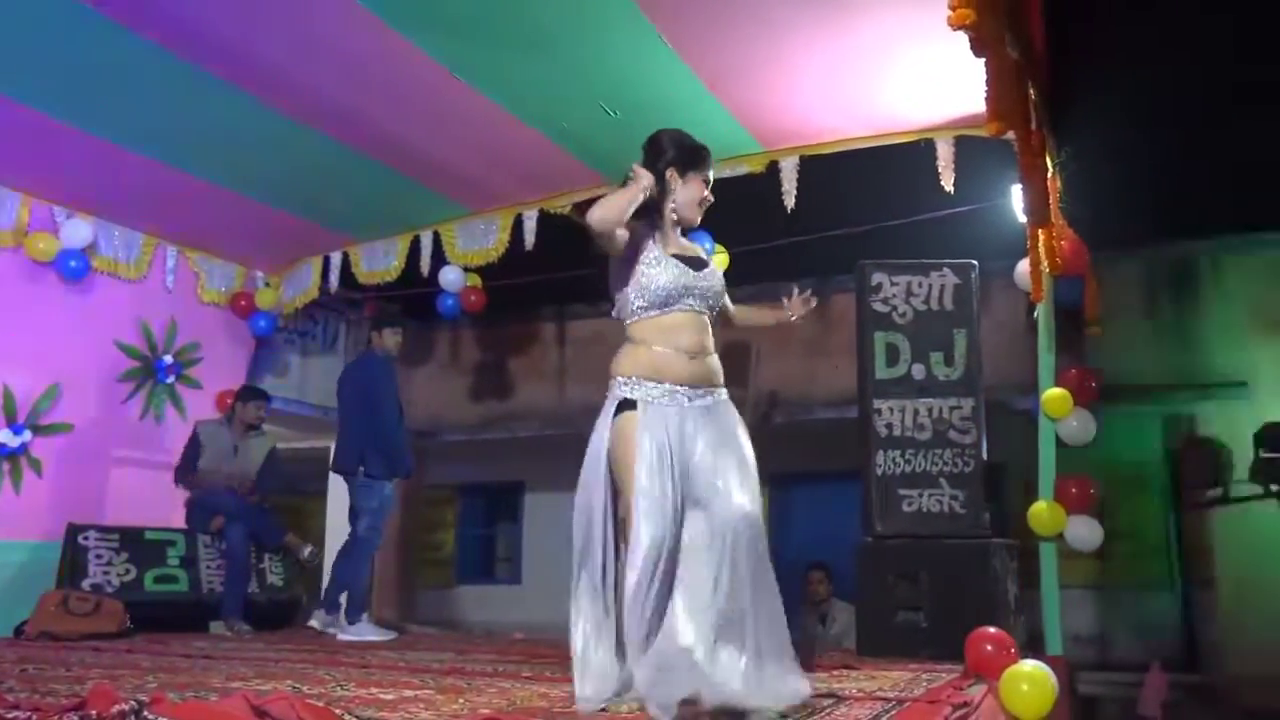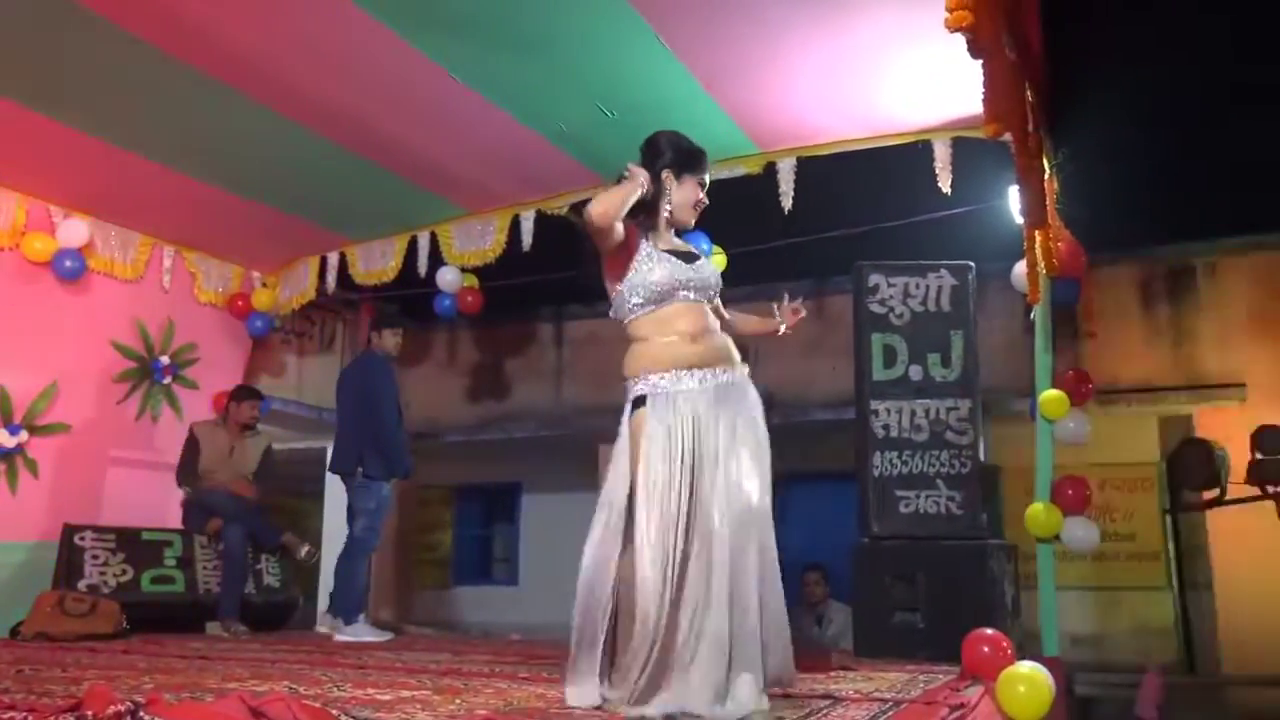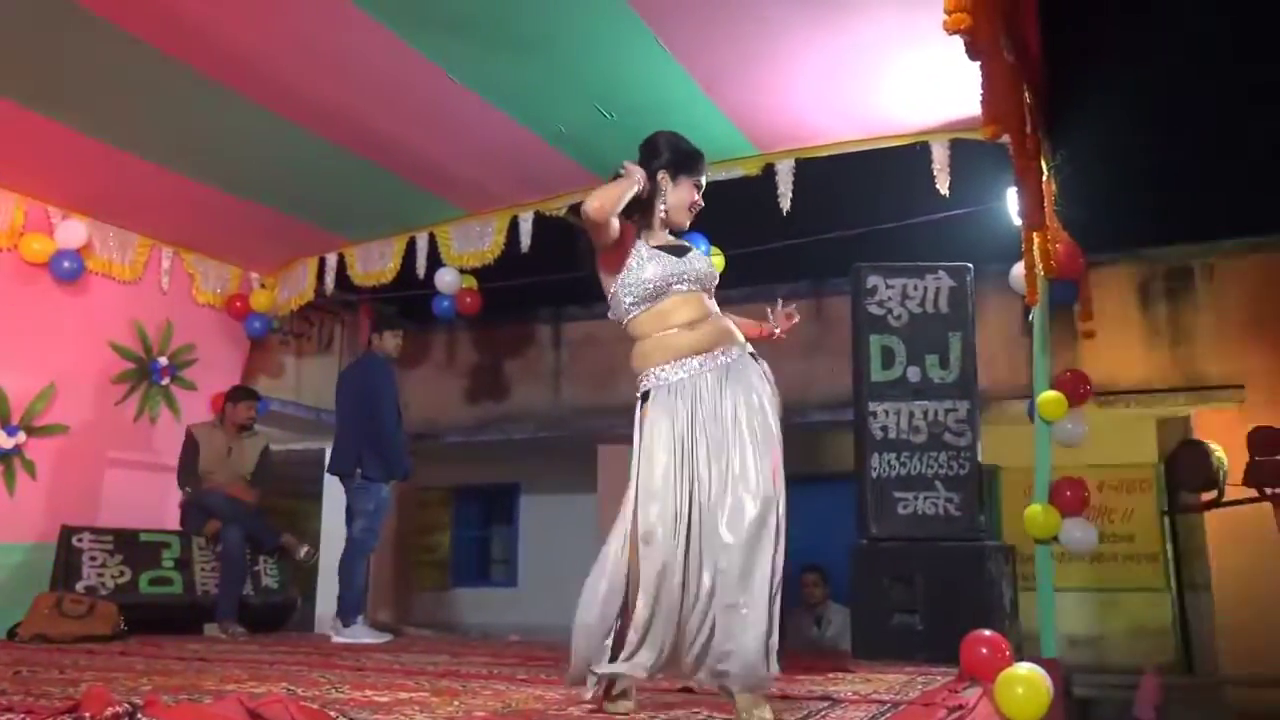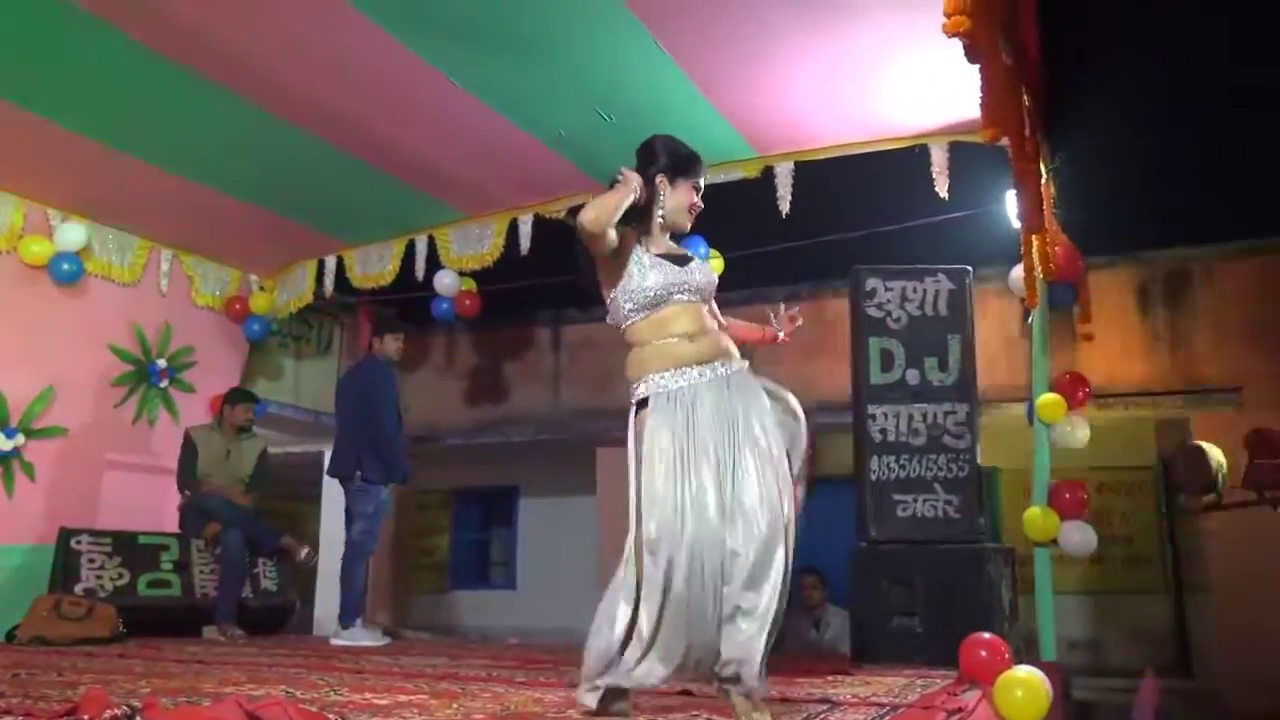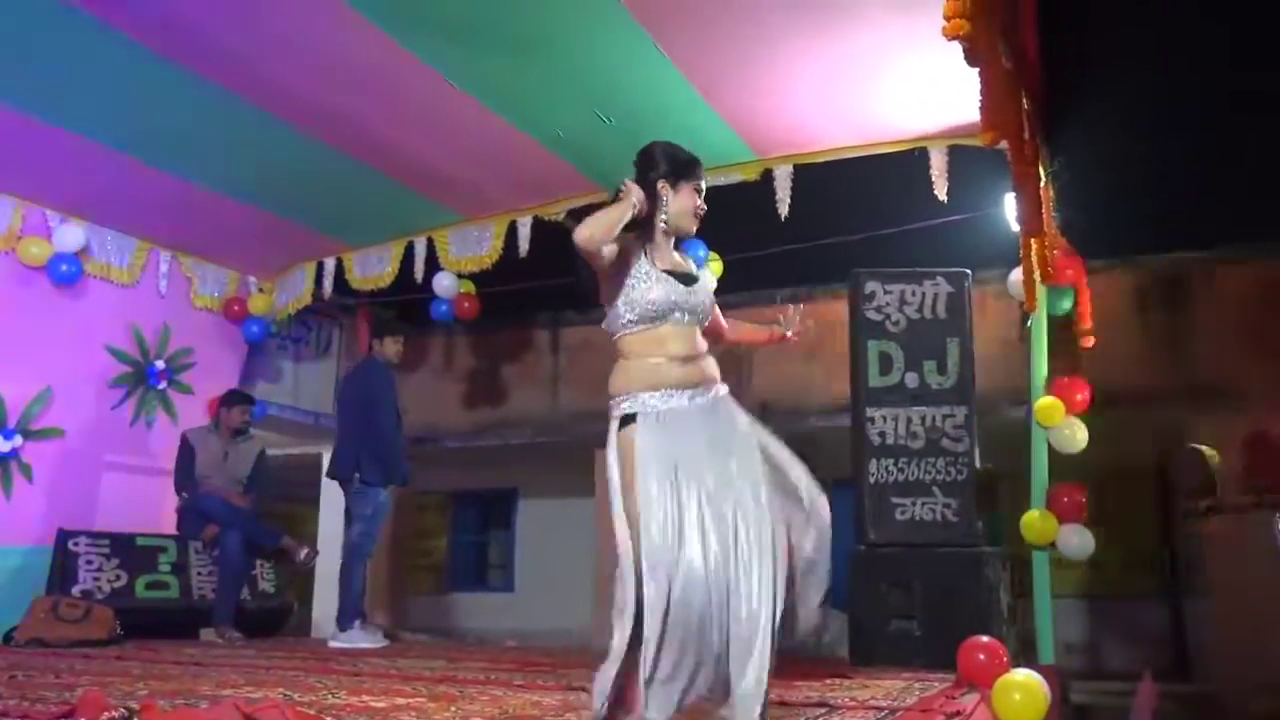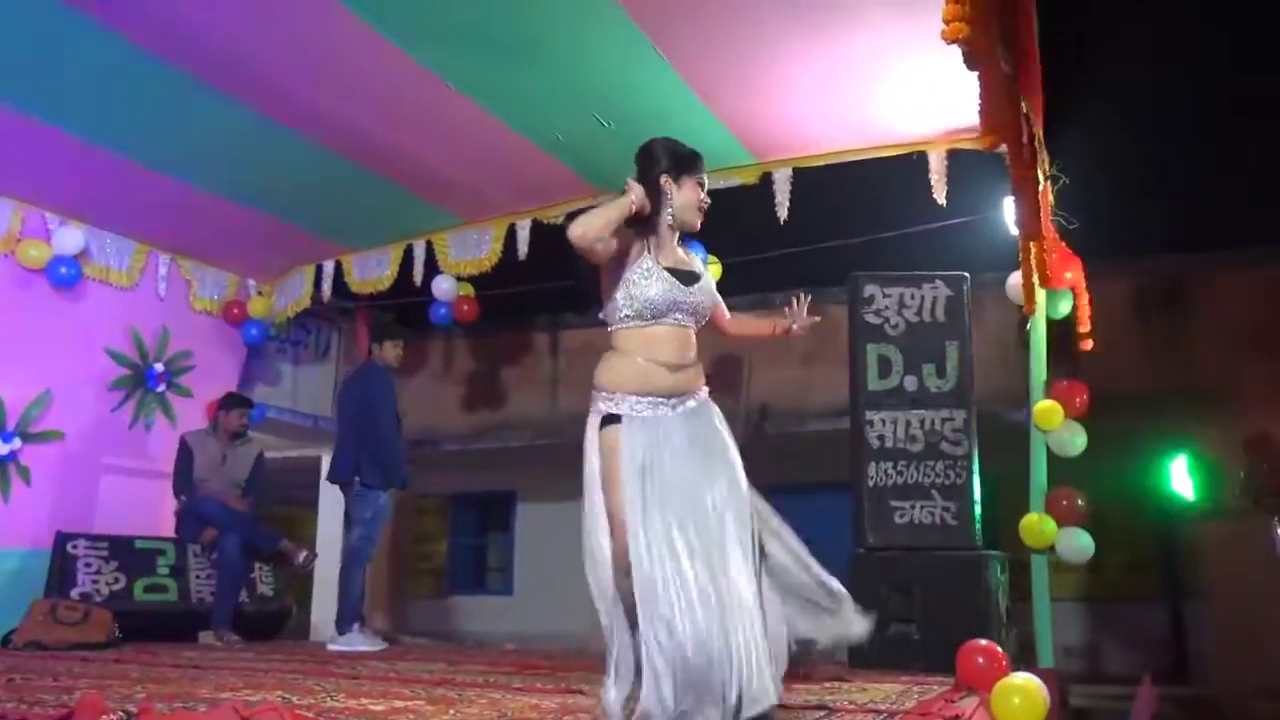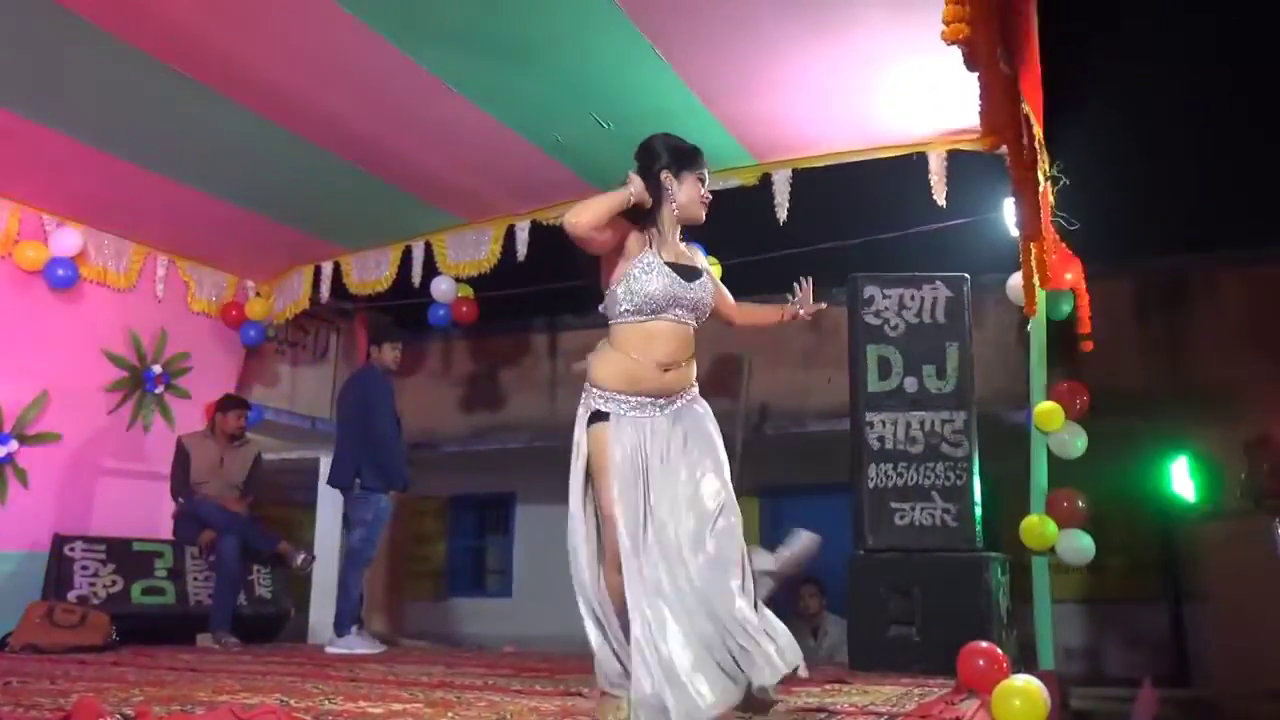
dt=0.1s
person 1, frame 1
left shoulder: (697, 252)
right shoulder: (633, 242)
right elbow: (599, 220)
left wrist: (783, 314)
right wrist: (643, 186)
left hip: (709, 405)
right hip: (645, 403)
left knee: (734, 520)
right knee: (644, 537)
left ankle: (733, 671)
person 1, frame 2
left shoulder: (691, 252)
right shoulder: (626, 241)
right elbow: (596, 214)
left wrist: (775, 323)
right wrist: (638, 184)
left hip: (727, 392)
right hip: (662, 398)
left knee: (739, 521)
right knee: (651, 531)
person 1, frame 3
left shoulder: (685, 249)
right shoulder: (620, 239)
right elbow: (593, 209)
left wrist: (768, 329)
right wrist: (632, 184)
left hip: (735, 379)
right hip: (670, 391)
left knee: (745, 518)
right knee: (658, 524)
right ankle: (613, 668)
person 1, frame 4
left shoulder: (685, 254)
right shoulder: (620, 247)
right elbow: (589, 221)
left wrist: (772, 332)
right wrist: (630, 189)
left hip: (730, 390)
right hip: (667, 399)
left knee: (752, 524)
right knee: (664, 533)
person 1, frame 5
left shoulder: (689, 267)
right shoulder: (623, 254)
right elbow: (586, 238)
left wrist: (777, 333)
right wrist: (631, 204)
left hip: (710, 409)
right hip: (646, 414)
left knee: (742, 525)
right knee: (657, 549)
person 1, frame 6
left shoulder: (693, 263)
right shoulder: (626, 248)
left elbow: (727, 321)
right elbow: (581, 235)
left wrist: (786, 325)
right wrist: (633, 200)
left hip: (692, 413)
right hip: (628, 414)
left knee: (720, 535)
right knee: (639, 550)
person 1, frame 7
left shoulder: (695, 258)
right shoulder: (625, 241)
left elbow: (734, 311)
right elbow: (576, 223)
left wrist: (792, 311)
right wrist: (631, 194)
left hip: (683, 412)
right hip: (618, 412)
left knee: (709, 524)
right knee: (624, 545)
left ankle: (727, 671)
person 2, frame 1
left shoulder: (354, 369)
right shoulder: (379, 368)
right elbow: (388, 422)
right wrist: (401, 465)
left hip: (354, 463)
right hip: (376, 467)
left knee: (358, 539)
right knee: (367, 541)
left ankle: (327, 610)
right ankle: (356, 620)
person 2, frame 2
left shoulder: (354, 369)
right shoulder: (378, 368)
right elbow: (386, 422)
right wrist: (400, 466)
left hip: (354, 464)
right hip: (374, 467)
left knee: (357, 539)
right knee: (364, 541)
left ankle: (335, 613)
right ankle: (353, 620)
person 2, frame 3
left shoulder: (354, 371)
right shoulder: (379, 370)
right elbow: (386, 424)
right wrist: (398, 468)
left hip: (353, 465)
right hip: (372, 468)
left knee: (357, 542)
right knee: (363, 544)
left ankle: (345, 616)
right ankle: (351, 623)
person 2, frame 4
left shoulder: (355, 374)
right shoulder: (380, 373)
right elbow: (387, 427)
right wrist: (398, 471)
left hip: (353, 468)
right hip: (371, 471)
left knee: (357, 545)
right knee: (362, 546)
left ankle: (351, 619)
right ankle: (350, 625)
person 2, frame 5
left shoulder: (356, 375)
right shoulder: (379, 375)
right elbow: (385, 429)
right wrist: (397, 473)
left hip: (354, 470)
right hip: (371, 474)
left knee: (357, 548)
right knee: (360, 549)
left ankle: (354, 621)
right ankle: (348, 628)
person 2, frame 6
left shoulder: (356, 379)
right shoulder: (378, 379)
right elbow: (385, 433)
right wrist: (397, 477)
left hip: (354, 474)
right hip: (371, 477)
left knee: (356, 551)
right knee: (359, 552)
left ankle: (352, 625)
right ankle: (346, 631)
person 2, frame 7
left shoulder: (355, 383)
right shoulder: (376, 383)
right elbow: (384, 435)
right wrist: (397, 480)
left hip: (355, 478)
right hip: (372, 480)
left knee: (356, 554)
right knee: (360, 555)
left ankle: (352, 628)
right ankle: (344, 633)
person 3, frame 1
left shoulder: (266, 445)
right shoulder: (205, 431)
left elbow: (265, 492)
right elbow: (182, 476)
left wrist: (227, 515)
right wrist: (220, 482)
left hip: (238, 513)
right hip: (203, 508)
left knee: (238, 531)
right knee: (216, 495)
left ankle: (232, 616)
right ankle: (288, 540)
person 3, frame 2
left shoulder: (261, 444)
right shoulder: (201, 432)
left elbow: (261, 493)
right elbow: (185, 478)
left wrist: (225, 516)
right wrist: (231, 486)
left hip: (237, 515)
right hip: (201, 510)
left knee: (236, 532)
right knee: (214, 496)
left ankle: (228, 617)
right ankle: (286, 540)
person 3, frame 3
left shoulder: (259, 444)
right shoulder: (198, 433)
left elbow: (259, 493)
right elbow: (186, 480)
left wrist: (223, 518)
right wrist: (230, 490)
left hip: (234, 515)
right hip: (199, 510)
left knee: (235, 533)
right knee: (212, 498)
left ankle: (226, 619)
right ankle: (285, 541)
person 3, frame 4
left shoulder: (257, 446)
right shoulder: (196, 436)
left elbow: (257, 495)
right elbow: (185, 484)
left wrist: (222, 521)
right wrist: (229, 495)
left hip: (234, 518)
right hip: (198, 514)
left knee: (234, 536)
right knee: (210, 500)
left ankle: (225, 621)
right ankle: (285, 542)
person 3, frame 5
left shoulder: (255, 448)
right shoulder: (193, 438)
left elbow: (256, 495)
right elbow: (183, 485)
left wrist: (220, 523)
right wrist: (227, 497)
left hip: (231, 520)
right hip: (196, 516)
left knee: (234, 538)
right knee: (209, 502)
left ankle: (223, 624)
right ankle: (286, 543)
person 3, frame 6
left shoulder: (253, 451)
right shoulder: (192, 441)
left elbow: (254, 499)
right elbow: (182, 489)
left wrist: (219, 526)
right wrist: (225, 501)
left hip: (231, 524)
right hip: (195, 519)
left knee: (232, 541)
right knee: (207, 505)
left ankle: (221, 627)
right ankle: (285, 546)
person 3, frame 7
left shoulder: (251, 452)
right shoulder: (188, 444)
left elbow: (252, 500)
right elbow: (179, 492)
left wrist: (217, 528)
right wrist: (223, 504)
left hip: (228, 526)
right hip: (192, 521)
left knee: (230, 543)
right knee: (205, 507)
left ankle: (220, 630)
right ankle: (283, 548)
